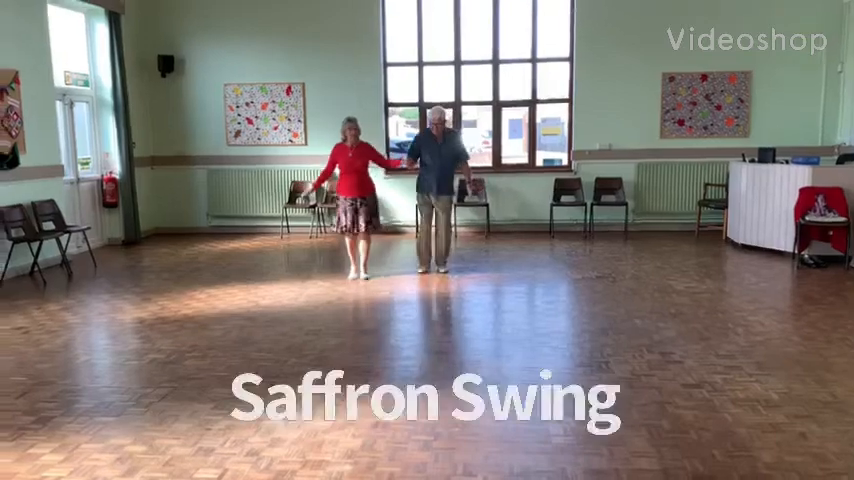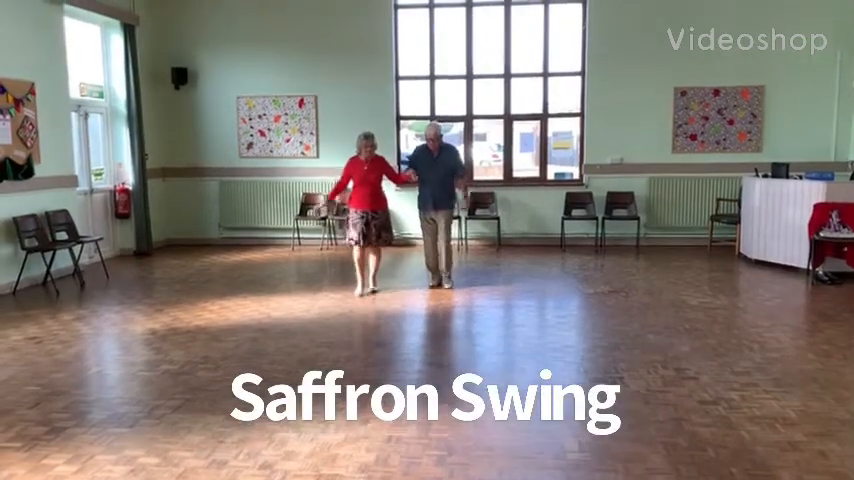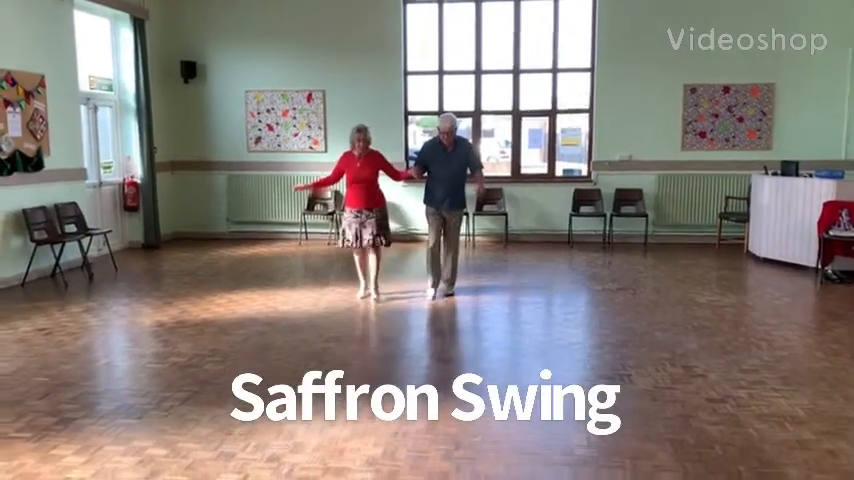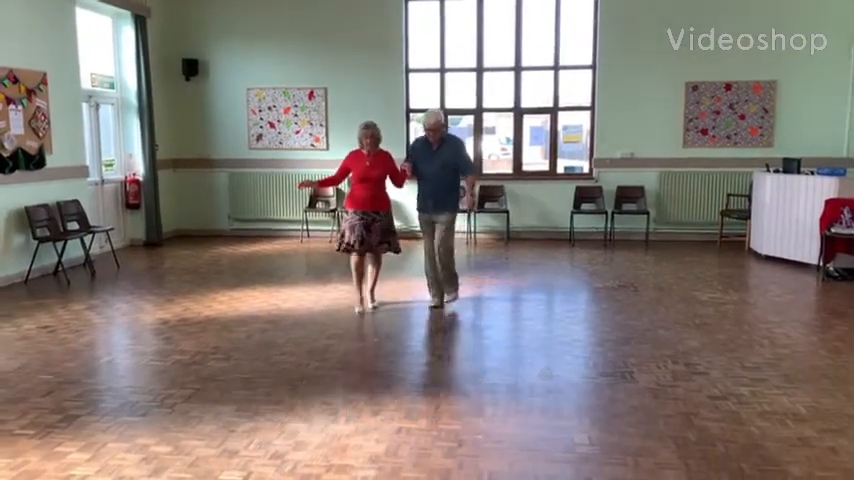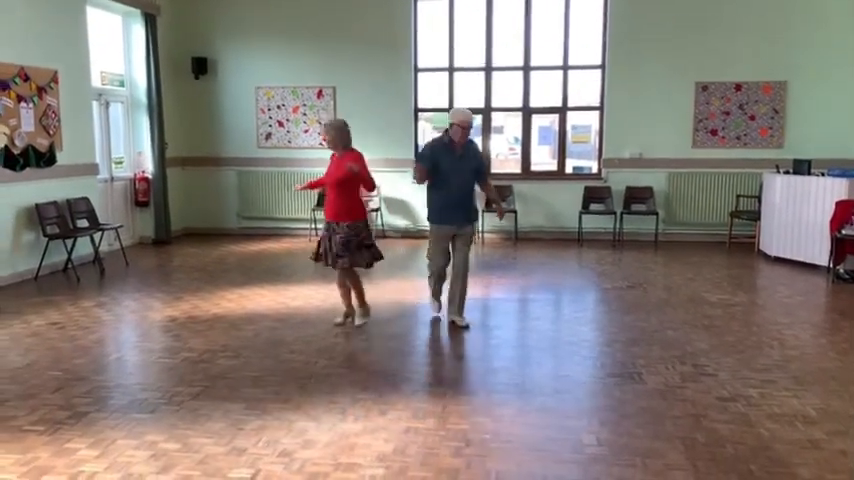
dt=1s
person 1, frame 1
left shoulder: (454, 137)
right shoulder: (421, 137)
left elbow: (463, 162)
right elbow: (412, 158)
left wrist: (468, 181)
right wrist: (409, 162)
left hip: (445, 190)
right hip: (425, 189)
left knee: (444, 227)
right knee: (424, 226)
left ankle: (442, 262)
right ankle: (423, 263)
person 1, frame 2
left shoulder: (451, 152)
right shoulder: (418, 152)
left elbow: (460, 176)
right elbow: (411, 174)
left wrist: (464, 195)
right wrist: (411, 174)
left hip: (445, 205)
right hip: (425, 205)
left knee: (444, 241)
right knee: (429, 242)
left ankle: (446, 275)
right ankle: (435, 275)
person 1, frame 3
left shoulder: (465, 146)
right shoulder: (429, 146)
left elbow: (476, 168)
right elbow: (420, 168)
left wrist: (480, 183)
right wrist: (416, 171)
left hip: (455, 204)
right hip: (433, 203)
left knee: (452, 245)
right knee: (433, 243)
left ankle: (449, 284)
right ankle: (432, 284)
person 1, frame 4
left shoulder: (455, 144)
right shoulder: (417, 145)
left elbow: (469, 172)
right elbow: (412, 173)
left wrist: (469, 193)
right wrist: (408, 170)
left hip: (447, 207)
right hip: (425, 207)
left knee: (442, 247)
right knee: (430, 251)
left ankle: (451, 287)
right ankle: (436, 294)
person 1, frame 5
left shoulder: (472, 148)
right shoulder: (434, 148)
left elbow: (482, 179)
right elbow: (422, 178)
left wrist: (496, 202)
right wrist: (419, 172)
left hip: (466, 217)
right hip: (440, 218)
left knee: (461, 265)
right knee: (439, 260)
left ankle: (456, 312)
right ankle: (435, 295)
person 2, frame 1
left shoulder: (366, 148)
right shoulder: (338, 149)
left elbow: (384, 162)
right elbow: (328, 171)
left wrist: (400, 162)
right wrist: (314, 186)
left hip: (365, 195)
right hip: (345, 196)
left knee: (364, 232)
right knee: (349, 233)
left ankle: (363, 267)
right ankle: (354, 267)
person 2, frame 2
left shoulder: (380, 161)
right shoulder: (352, 162)
left elbow: (396, 178)
right elbow: (342, 183)
left wrist: (408, 176)
right wrist: (329, 199)
left hip: (378, 209)
right hip: (357, 209)
left knee: (375, 245)
right knee: (358, 246)
left ankle: (372, 280)
right ankle: (360, 282)
person 2, frame 3
left shoulder: (376, 156)
right shoulder: (346, 158)
left elbow: (395, 175)
right elbow: (332, 178)
left wrist: (410, 173)
right wrist: (310, 186)
left hip: (374, 208)
right hip: (353, 209)
left knee: (373, 246)
right knee: (358, 248)
left ankle: (374, 285)
right ankle: (363, 284)
person 2, frame 4
left shoulder: (385, 157)
right shoulder: (353, 156)
left elbow: (398, 182)
right elbow: (337, 178)
left wrist: (405, 170)
right wrist: (316, 183)
left hip: (379, 211)
right hip: (355, 211)
left knee: (375, 253)
right knee: (357, 254)
left ankle: (371, 293)
right ankle: (359, 297)
person 2, frame 5
left shoulder: (354, 156)
right shoulder: (335, 157)
left elbow: (370, 187)
left wrist: (358, 173)
right wrist: (308, 185)
left hip: (351, 220)
right hip: (333, 220)
left knee: (346, 267)
right knee: (339, 267)
left ankle: (363, 306)
right ankle: (348, 309)
